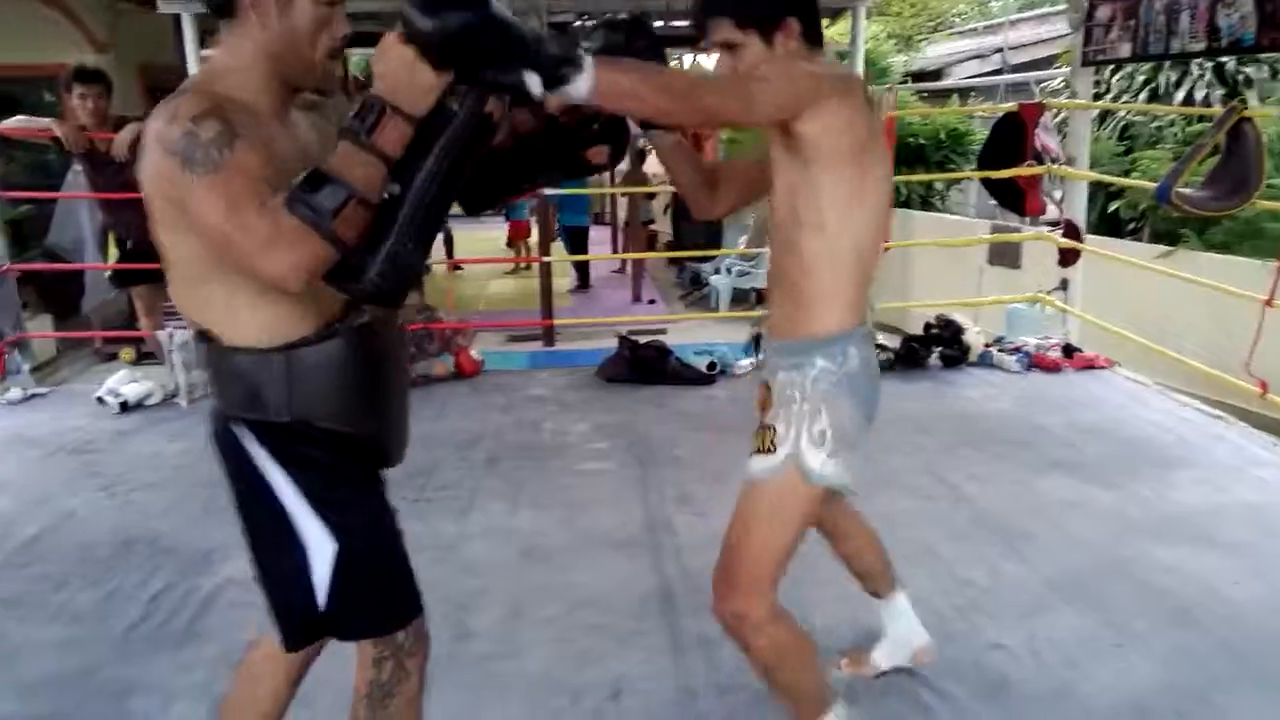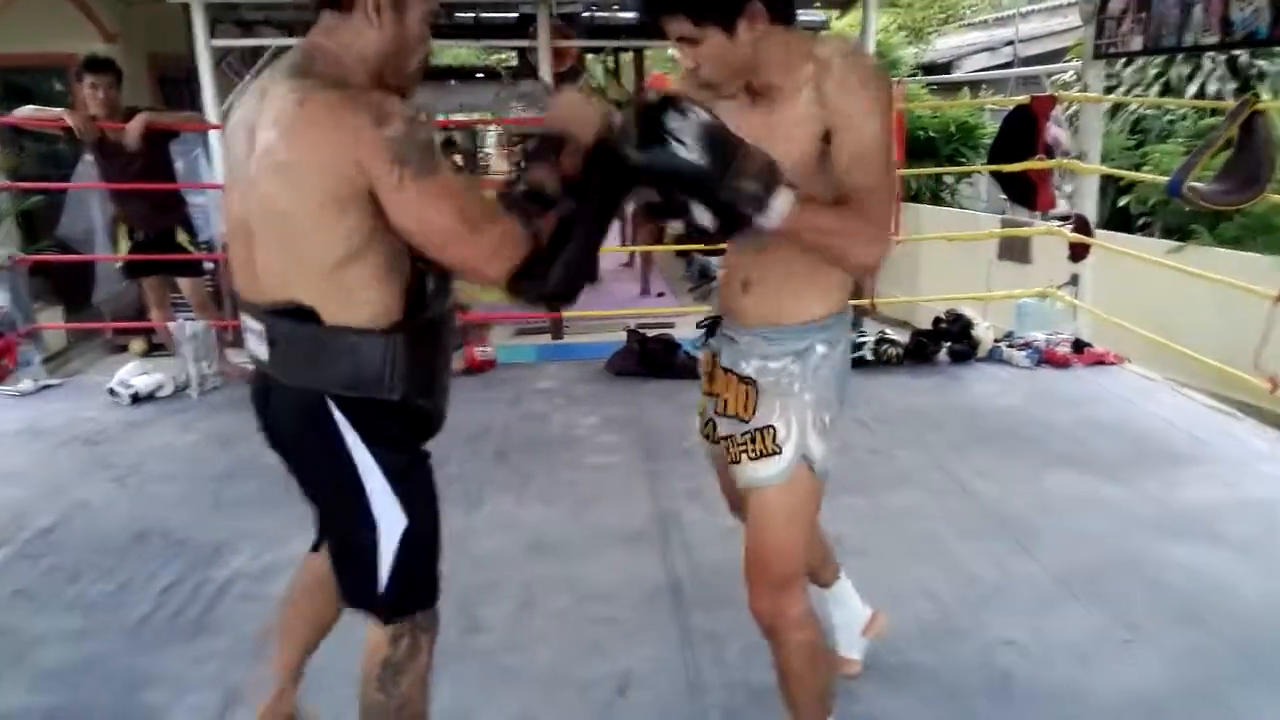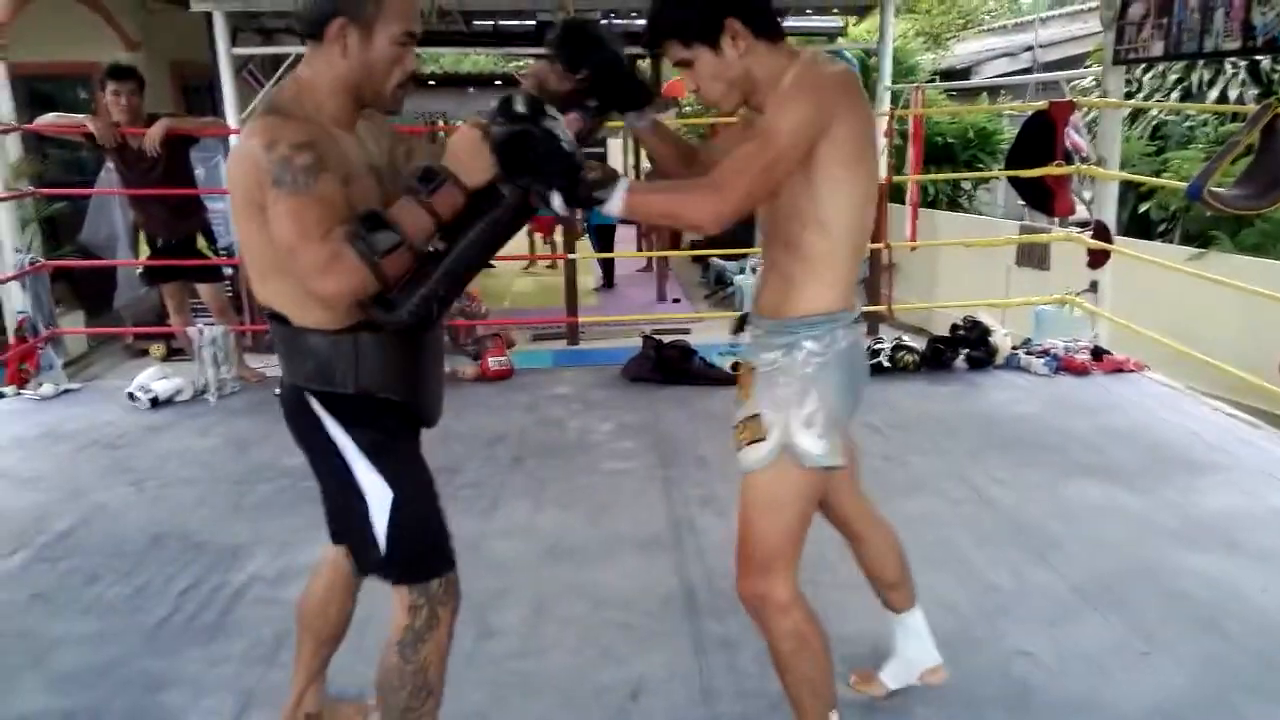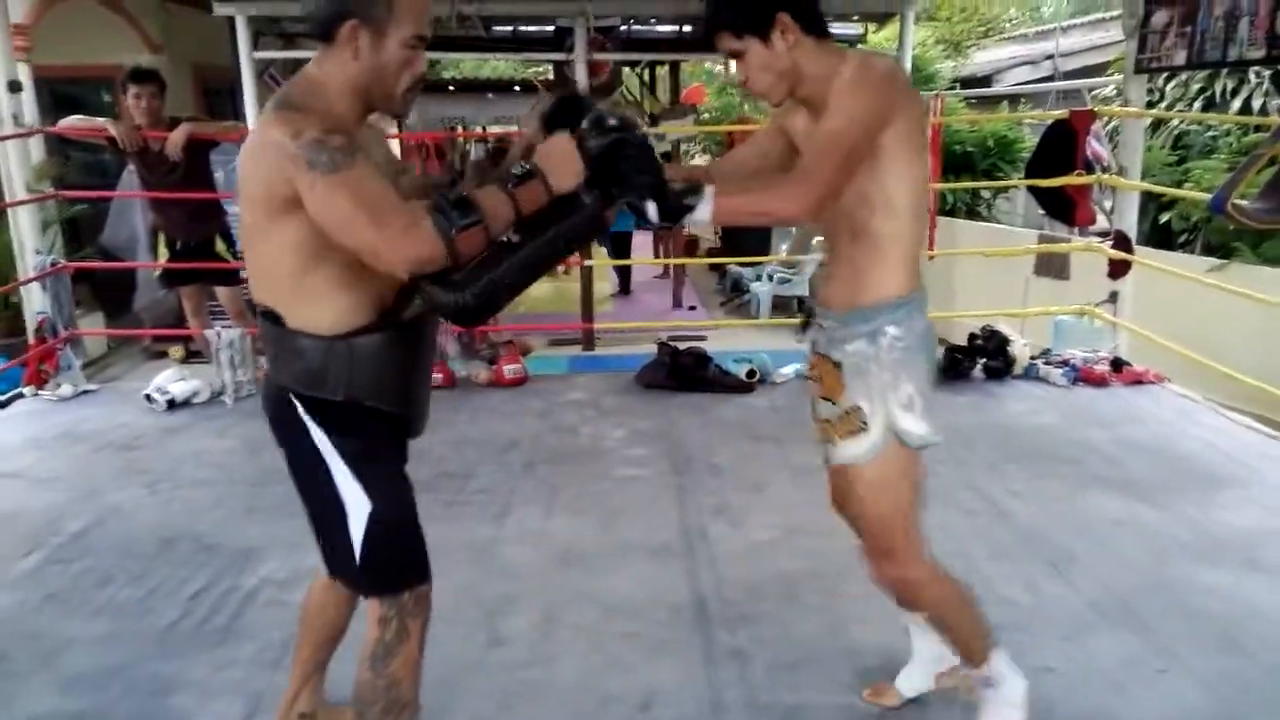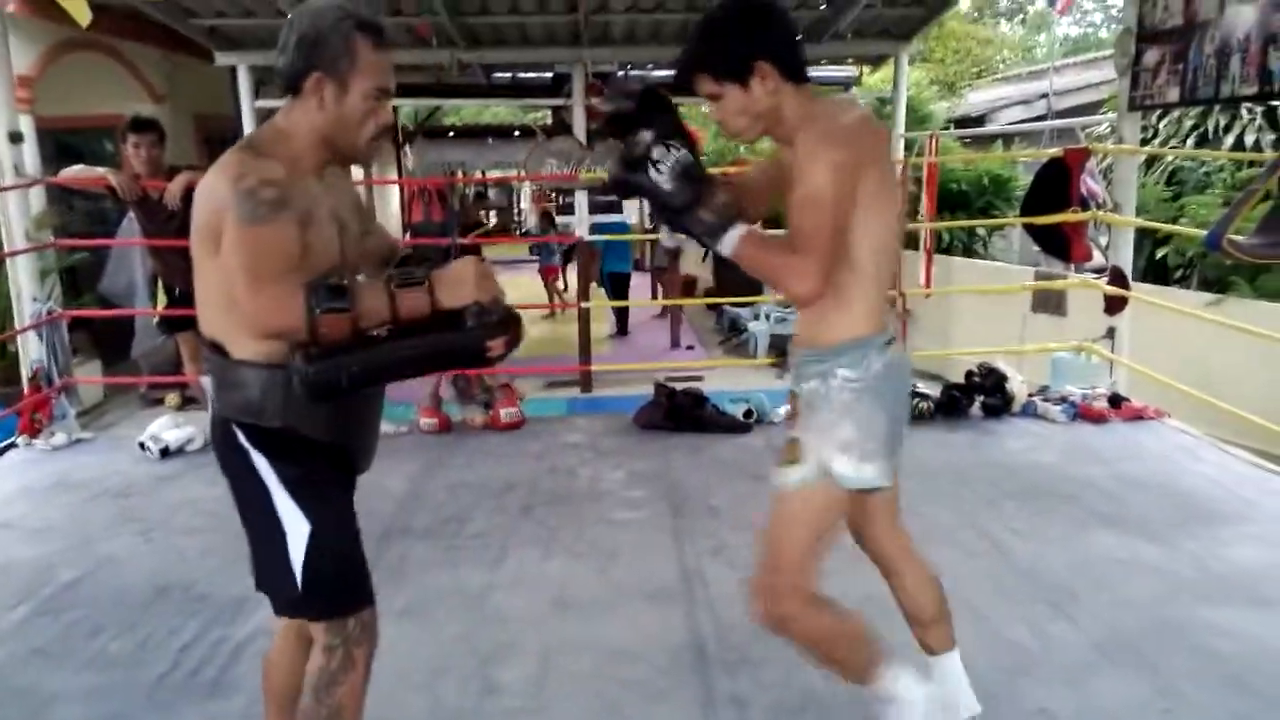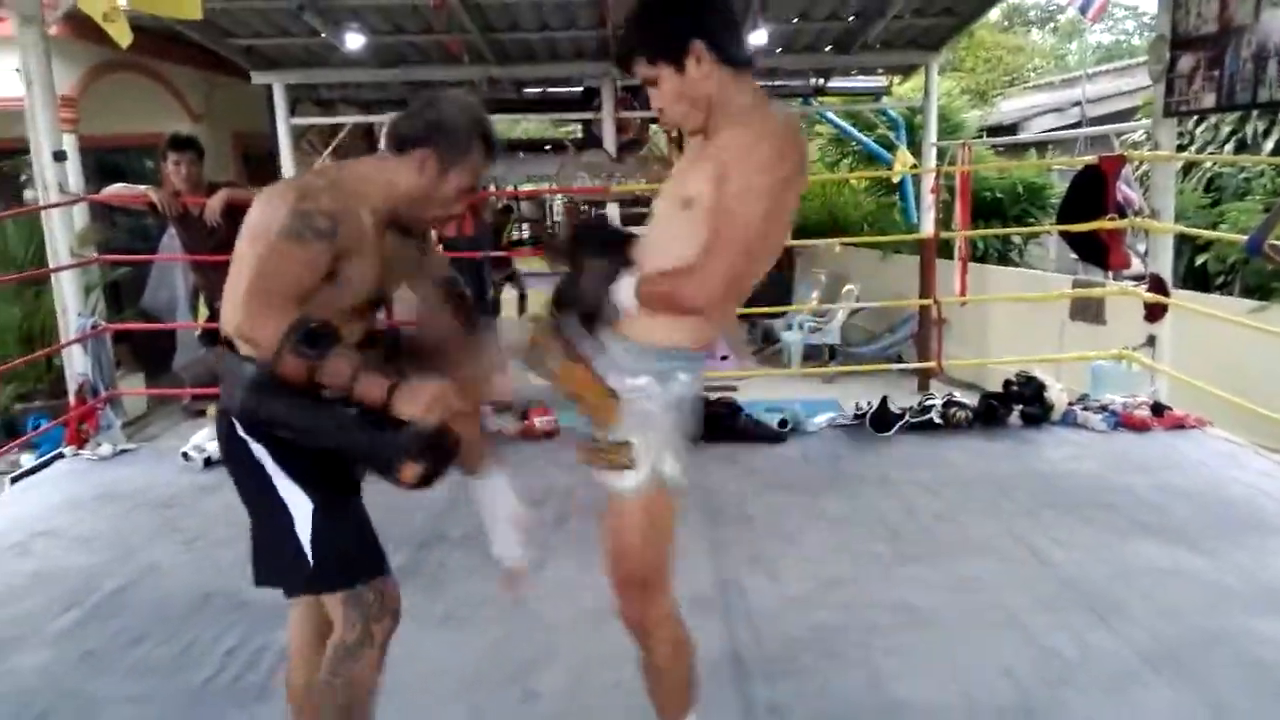
dt=0.4s
person 1, frame 1
left shoulder: (817, 89)
right shoulder: (797, 120)
left elbow: (686, 100)
right elbow: (710, 197)
left wrist: (551, 68)
right wrist: (653, 118)
left hip: (820, 372)
right hip: (804, 364)
left knee: (740, 598)
right knee: (821, 506)
right ankle: (905, 634)
person 1, frame 2
left shoulder: (846, 79)
right shoulder: (728, 88)
left elbow: (865, 246)
left wrist: (749, 190)
left hip: (796, 359)
right hip: (727, 345)
left knee: (773, 595)
right knee: (759, 514)
right ankle: (850, 613)
person 1, frame 3
left shoulder: (815, 86)
right shoulder: (776, 103)
left elbow: (712, 205)
right elbow: (697, 167)
left wrist: (594, 188)
right wrist: (629, 107)
left hip: (804, 351)
right hip: (793, 344)
left knee: (765, 582)
right knee: (845, 506)
right ankle: (917, 651)
person 1, frame 4
left shoulder: (868, 81)
right shoulder: (797, 115)
left elbow: (802, 200)
right elbow: (726, 179)
left wrist: (679, 198)
left hip: (879, 339)
right hip: (836, 337)
left knee: (896, 561)
right knee: (853, 505)
right ankle: (931, 655)
person 1, frame 5
left shoulder: (832, 137)
right shoulder: (817, 132)
left elbow: (806, 278)
right elbow: (742, 201)
left wrist: (698, 215)
right wrist: (681, 164)
left hip: (845, 382)
right hip: (846, 374)
left knee: (781, 597)
right knee: (886, 543)
person 1, frame 6
left shoulder: (764, 136)
right shoulder: (720, 133)
left elbow: (711, 285)
left wrist: (611, 285)
right wrist: (630, 251)
left hip: (652, 379)
right hip: (601, 349)
left knee: (642, 598)
person 2, frame 1
left shoulder: (286, 123)
right shoulder: (196, 124)
right elbow: (290, 254)
left wrist: (554, 149)
right wrist: (393, 114)
left hip: (310, 418)
right hip: (291, 430)
left knee: (303, 627)
right knee: (394, 638)
person 2, frame 2
left shoulder: (267, 98)
right shoulder: (368, 119)
right elbow: (488, 253)
right wrist: (566, 151)
left hip: (292, 382)
right hip: (349, 399)
left knee: (346, 549)
right knee: (403, 614)
person 2, frame 3
left shoulder: (348, 129)
right shoulder: (287, 140)
left elbow: (413, 195)
right elbow: (337, 274)
left wrist: (496, 140)
right wrist: (454, 182)
left hip: (356, 386)
right hip: (347, 396)
left knee: (353, 548)
right knee: (428, 590)
person 2, frame 4
left shoulder: (347, 129)
right shoulder: (302, 134)
left elbow: (420, 204)
right elbow: (404, 244)
left wrist: (527, 154)
right wrist: (539, 183)
left hip: (344, 389)
right hip: (335, 399)
left knee: (356, 561)
right knee: (400, 596)
person 2, frame 5
left shoulder: (331, 181)
right shoulder: (257, 178)
left elbow: (381, 258)
right elbow: (273, 308)
left wrist: (453, 276)
right wrist: (430, 295)
left hip: (314, 426)
right hip: (276, 432)
left knee: (306, 613)
right knee: (345, 629)
person 2, frame 6
left shoulder: (397, 230)
right shoulder: (318, 207)
left elbow: (446, 317)
right elbow: (265, 323)
right wrist: (393, 392)
left hip: (323, 429)
right hip: (276, 429)
left knee: (321, 610)
right knee: (370, 608)
person 3, frame 1
left shoulder: (132, 128)
right shoulder: (74, 137)
left wrist: (137, 128)
right wrist: (54, 125)
right hip: (123, 237)
right knee: (146, 309)
person 3, frame 2
left shoulder: (145, 121)
right shoulder: (84, 126)
left elbow: (198, 121)
right elbow: (19, 115)
left wrist: (148, 117)
right wrist: (65, 114)
left hip: (171, 223)
right hip: (134, 228)
left knee: (198, 299)
right knee: (156, 301)
left ankle: (219, 358)
person 3, frame 3
left shoulder: (166, 127)
right shoulder: (105, 134)
left elbow: (219, 126)
right elbow: (42, 123)
left wrist: (168, 123)
right wrist: (87, 121)
left hip: (191, 230)
right hip: (153, 235)
left knee: (218, 304)
right knee: (176, 307)
left ankle: (239, 364)
person 3, frame 4
left shoulder: (189, 129)
right shoulder: (127, 137)
left elbow: (239, 131)
right elbow: (64, 126)
left wrist: (189, 128)
right wrist: (109, 124)
left hip: (210, 233)
right hip: (172, 238)
left knee: (235, 307)
right knee: (193, 310)
person 3, frame 5
left shoulder: (185, 178)
right shoulder: (128, 186)
right elbow: (65, 176)
left wrist: (188, 177)
right wrist: (107, 173)
right hip: (172, 284)
right knee: (190, 357)
person 3, frame 6
left shoulder: (226, 195)
right shoulder: (168, 201)
right elbow: (108, 194)
left wrist: (226, 195)
right wrist: (150, 192)
right hip: (213, 297)
